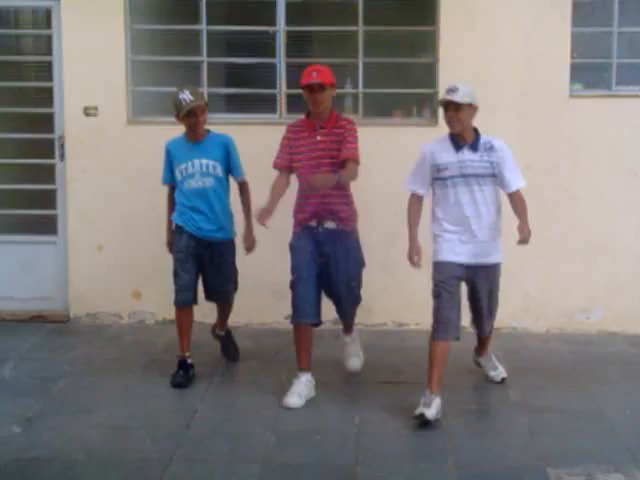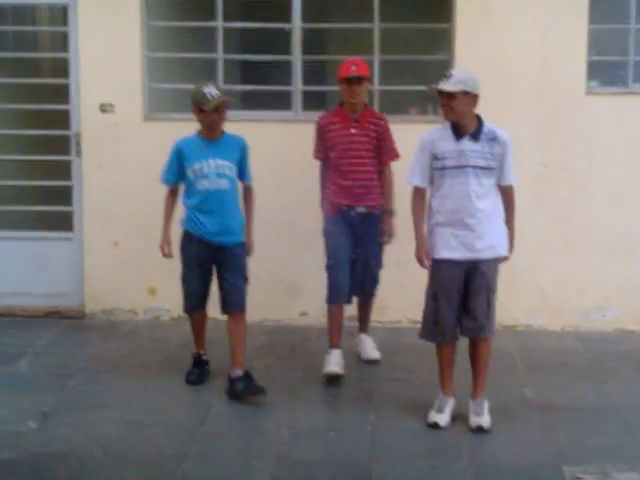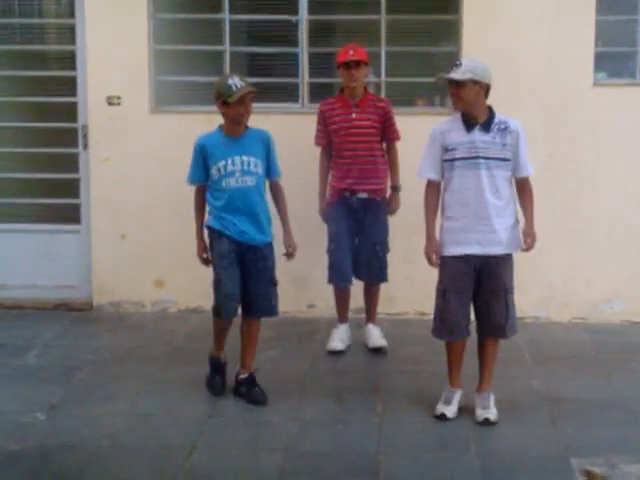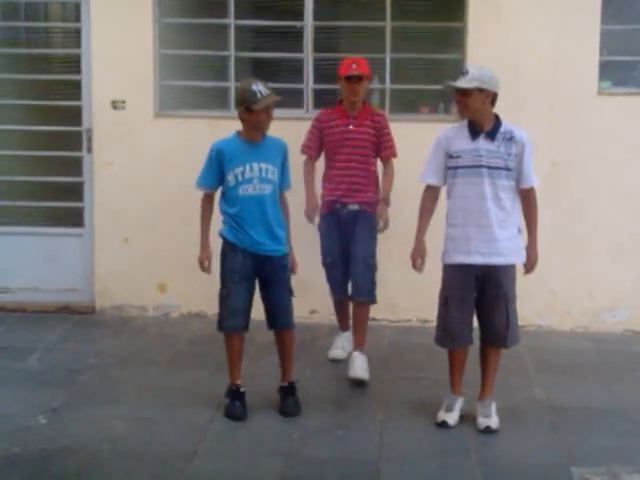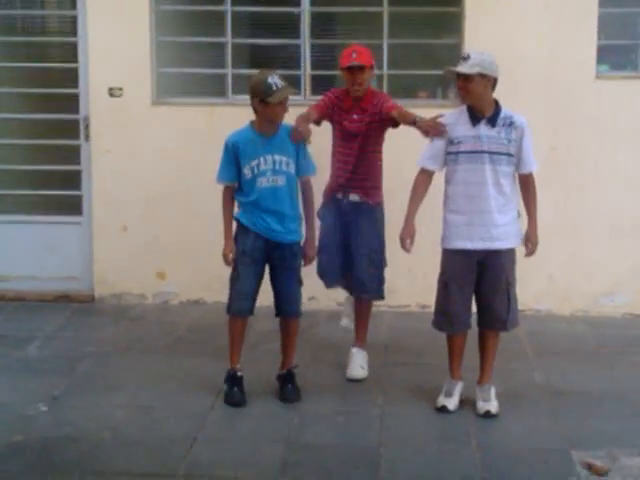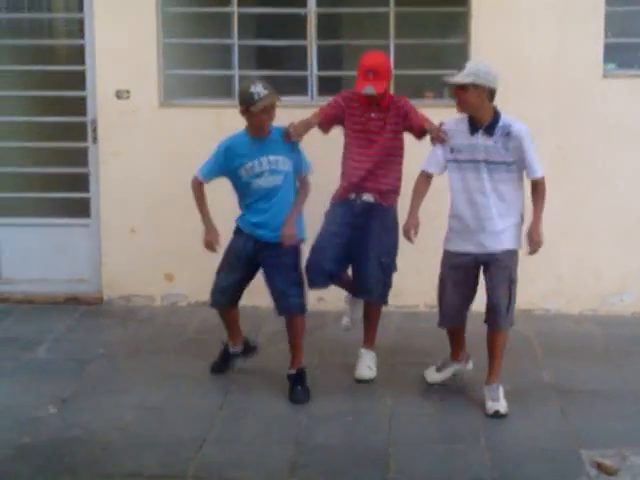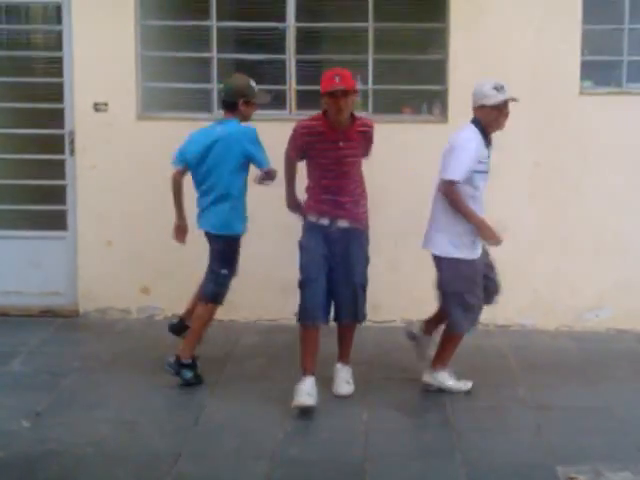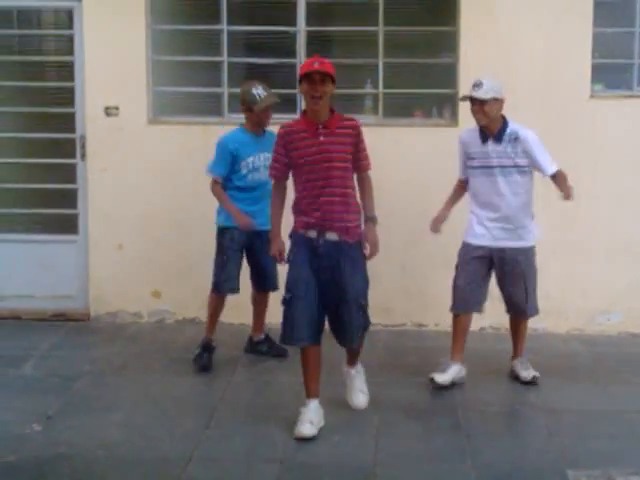
dt=0.4s
person 1, frame 1
left shoulder: (497, 149)
right shoulder: (432, 151)
left elbow: (514, 192)
right elbow: (417, 198)
left wrist: (524, 223)
right wrist: (413, 240)
left hip: (486, 250)
right hip: (449, 249)
left knee: (484, 313)
right knee: (445, 319)
left ankle: (483, 354)
right ankle: (432, 395)
person 1, frame 2
left shoulder: (499, 140)
right shoulder: (431, 140)
left elbow: (506, 190)
right elbow: (419, 191)
left wrist: (511, 235)
right wrist: (419, 238)
left hip: (486, 246)
right hip: (445, 247)
left knee: (481, 323)
right knee: (444, 323)
left ankle: (478, 399)
right ankle: (445, 396)
person 1, frame 3
left shoulder: (511, 131)
right shoulder: (442, 132)
left elbow: (523, 182)
right elbow: (433, 186)
left wrist: (529, 222)
right wrist: (430, 234)
left hip: (498, 243)
right hip: (456, 243)
left knee: (493, 318)
right knee: (453, 317)
left ankle: (485, 392)
right ankle: (453, 389)
person 1, frame 4
left shoulder: (517, 140)
right shoulder: (447, 139)
left elbow: (528, 193)
right elbow: (432, 190)
left wrist: (533, 242)
right wrist: (419, 239)
left hip: (502, 252)
right hip: (459, 251)
left knee: (496, 328)
right knee: (455, 325)
left ankle: (486, 400)
right ankle: (455, 396)
person 1, frame 5
left shoulder: (516, 125)
right shoulder: (447, 124)
left elbow: (526, 177)
right elbow: (426, 172)
left wrist: (533, 223)
right wrist: (410, 219)
left hip: (500, 237)
right hip: (458, 236)
left knee: (494, 313)
right knee: (454, 310)
left ankle: (485, 384)
right ankle: (454, 381)
person 1, frame 6
left shoulder: (515, 132)
right shoulder: (451, 130)
left elbow: (537, 179)
right elbow: (428, 172)
left wrist: (536, 223)
right wrist: (412, 212)
left hip: (499, 239)
right hip: (461, 238)
left knee: (498, 311)
right knee: (451, 307)
left ankle: (494, 385)
right ankle: (458, 357)
person 1, frame 7
left shoulder: (483, 141)
right shoulder: (466, 141)
right elbow: (449, 188)
right wrist: (481, 225)
left hip: (469, 239)
right hip: (454, 242)
left knee: (483, 287)
right knee: (464, 307)
left ankle: (425, 330)
right ankle: (437, 370)
person 1, frame 8
left shoulder: (524, 138)
right shoulder: (466, 139)
left elbow: (554, 172)
left wrist: (565, 186)
right wrist: (445, 210)
left hip: (517, 235)
right hip: (478, 234)
left knee: (521, 300)
right knee: (464, 294)
left ankle: (519, 360)
right ankle: (455, 363)
person 2, frame 1
left shoulder: (345, 126)
right shoulder: (292, 132)
left elbow: (351, 170)
right elbow: (283, 175)
left wrist: (327, 178)
right wrist: (270, 204)
left hip: (340, 224)
right hip: (306, 226)
left knee: (346, 291)
right knee: (303, 297)
left ankle: (350, 334)
right ankle: (304, 376)
person 2, frame 2
left shoulder: (379, 123)
right shoulder: (325, 122)
left elbow: (386, 171)
right elbow: (324, 167)
left wrist: (389, 214)
right wrist: (324, 209)
left hip: (370, 211)
right hip: (338, 211)
left knee: (367, 276)
right knee: (338, 279)
left ankle: (364, 335)
right ankle: (334, 351)
person 2, frame 3
left shoulder: (381, 107)
right shoulder: (327, 109)
left elbow: (391, 150)
right elbow: (325, 154)
left wrist: (395, 189)
right wrist: (322, 196)
left hip: (373, 196)
right hip: (340, 197)
left knee: (374, 260)
right knee: (340, 262)
left ankle: (371, 324)
right ankle: (341, 325)
person 2, frame 4
left shoulder: (378, 120)
right shoulder: (324, 119)
left elbow: (388, 164)
right elbow: (309, 160)
left wrist: (384, 201)
right wrist: (310, 197)
left hip: (365, 209)
right hip: (332, 208)
left knee: (363, 276)
right knee: (336, 275)
left ankle: (359, 353)
right ankle: (344, 332)
person 2, frame 5
left shoulder: (380, 102)
right shoulder: (333, 99)
left elbow: (399, 113)
right elbow: (309, 115)
left wrist: (420, 122)
right wrist: (301, 124)
left hip: (367, 201)
right hip: (335, 198)
left knee: (366, 272)
right knee: (330, 267)
left ankle: (359, 348)
right ankle: (355, 293)
person 2, frame 6
left shoulder: (401, 107)
right shoulder: (347, 102)
left elbow: (429, 129)
right elbow: (316, 119)
left wrist: (438, 134)
right wrist: (297, 129)
left hip: (382, 204)
right hip: (346, 199)
left knee: (375, 277)
right knee: (320, 267)
left ankle: (368, 350)
right ankle: (355, 294)
person 2, frame 7
left shoulder: (365, 128)
right shoulder: (305, 129)
right elbow: (290, 162)
right wrist: (291, 198)
left hip: (353, 226)
right hip: (317, 225)
left knee: (351, 298)
right knee: (312, 299)
left ankle: (343, 365)
right ankle: (307, 380)
person 2, frame 8
left shoulder: (351, 128)
right shoulder: (288, 133)
left elbow: (363, 177)
right elbow: (279, 186)
left wrist: (371, 223)
right wrist: (275, 234)
left hip: (346, 236)
right hip: (306, 238)
left knee: (353, 315)
right knee: (305, 319)
left ankle: (353, 367)
right ankle: (312, 404)
person 3, frame 1
left shoulder: (223, 143)
right shoulder: (172, 148)
left elbow: (242, 185)
right elbow: (172, 191)
left wrist: (249, 227)
right wrist: (170, 229)
left hip: (220, 234)
right hip: (186, 234)
left knee: (224, 293)
right knee: (184, 297)
left ankle: (221, 329)
right ankle: (185, 360)
person 3, frame 2
left shoulder: (238, 145)
right shoulder: (183, 148)
right elbow: (173, 191)
left wrist: (248, 231)
right wrist: (166, 232)
left hip: (232, 238)
right hip: (196, 237)
left knee: (235, 304)
right knee: (195, 303)
left ankle: (238, 374)
right ankle: (200, 358)
person 3, frame 3
left shoulder: (263, 139)
right shoulder: (205, 144)
left elbow: (275, 186)
right elbow: (200, 192)
left wrist: (288, 231)
right wrist: (200, 237)
left hip: (259, 237)
right hip: (223, 236)
left knee: (257, 308)
right knee: (227, 302)
left ankle: (246, 374)
right ankle: (217, 359)
person 3, frame 4
left shoulder: (279, 148)
right shoulder: (222, 150)
left elbow: (281, 198)
right elbow: (208, 197)
left wrist: (289, 247)
right wrist: (204, 244)
left hip: (274, 249)
right hip: (237, 249)
left knee: (284, 320)
right knee: (234, 320)
left ankle: (287, 385)
right ankle: (235, 389)
person 3, frame 5
left shoulder: (294, 138)
right shoulder: (237, 142)
left elbow: (305, 187)
right elbow: (229, 190)
left wrist: (310, 236)
right wrist: (228, 239)
left hip: (287, 236)
right hip: (250, 233)
left knee: (290, 308)
right knee: (240, 303)
left ankle: (287, 372)
right ankle: (235, 375)
person 3, frame 6
left shoulder: (287, 139)
right shoulder: (232, 147)
left elbow: (303, 182)
right elbow: (198, 181)
left wrist: (292, 220)
right wrist: (208, 226)
left hip: (281, 236)
right hip: (247, 232)
left knee: (292, 304)
right knee: (222, 296)
left ankle: (297, 370)
right ankle: (237, 345)
person 3, frame 7
left shoulder: (198, 135)
right shoulder: (246, 133)
left elbow: (177, 176)
right elbow: (268, 175)
left wrist: (180, 218)
right wrist: (269, 176)
left hip: (211, 219)
right hip: (228, 224)
left knee: (217, 277)
right knee: (213, 291)
left ankle: (188, 320)
right ankle: (183, 359)
person 3, frame 8
left shoulder: (273, 140)
right shoulder: (229, 142)
right elbow: (217, 185)
right wrist: (236, 213)
left hip: (264, 224)
right hip: (232, 225)
left knee: (265, 283)
right knee: (223, 285)
left ankle: (258, 337)
right ankle: (207, 343)
